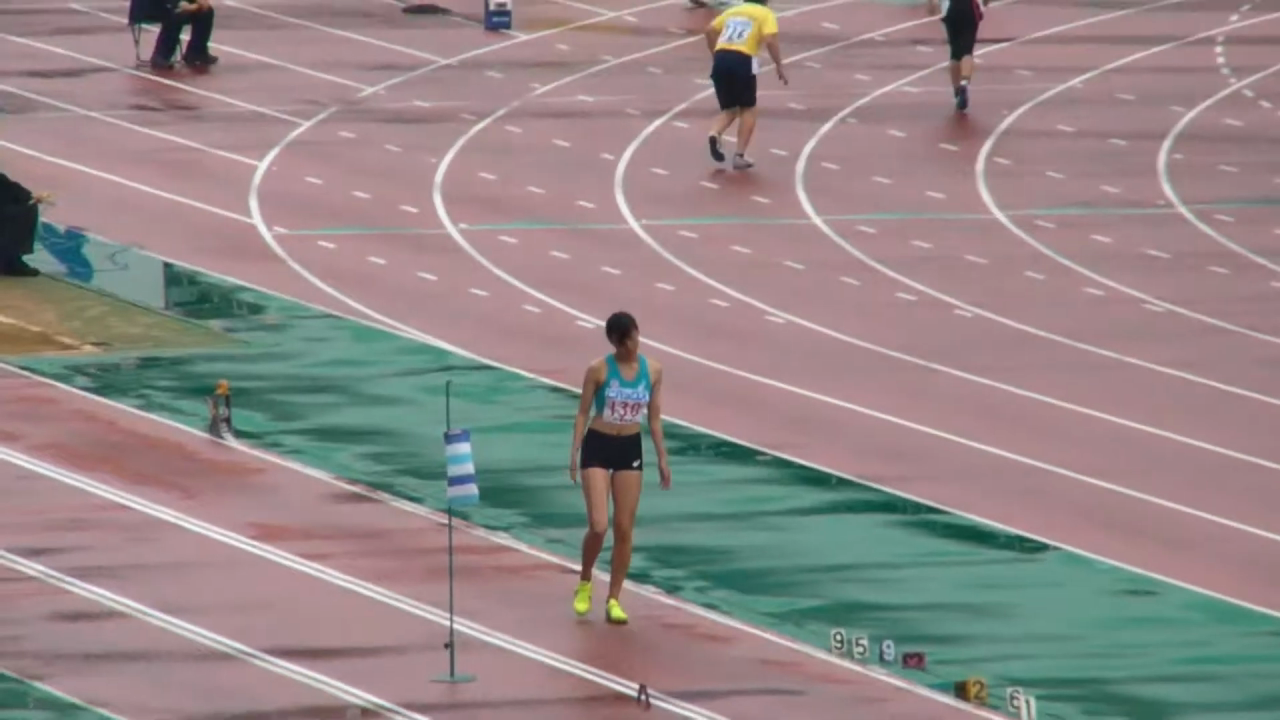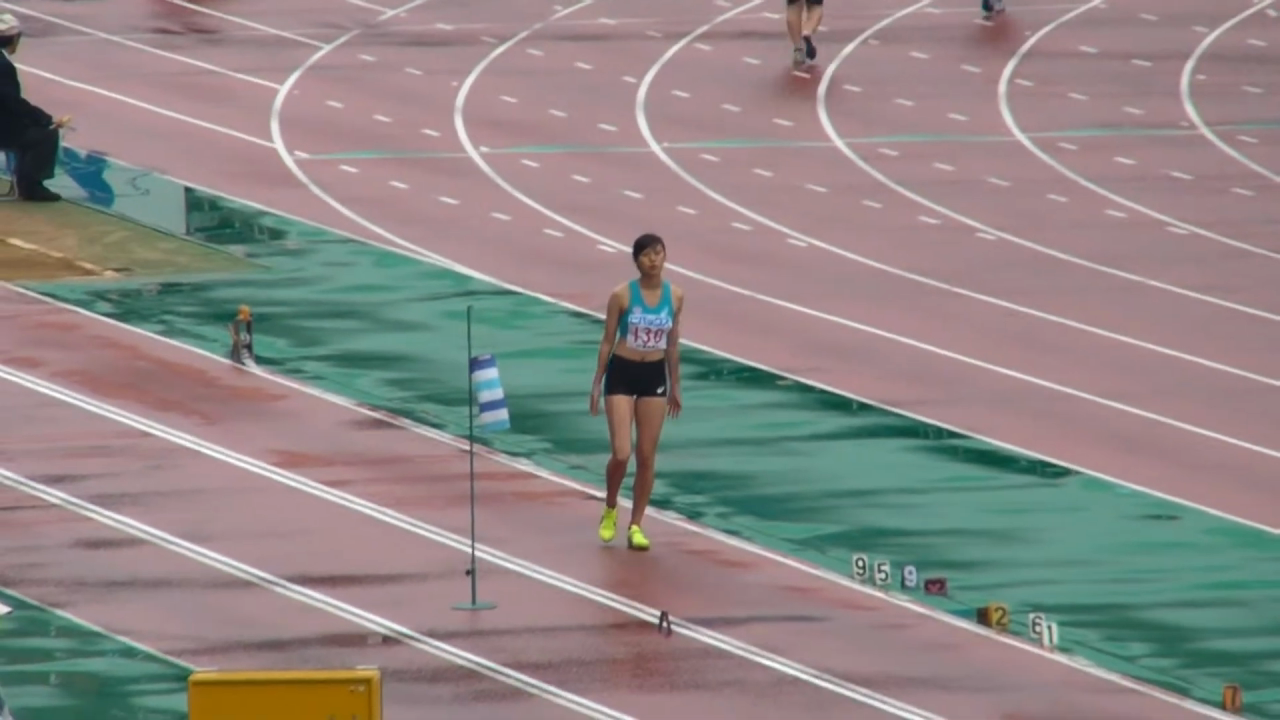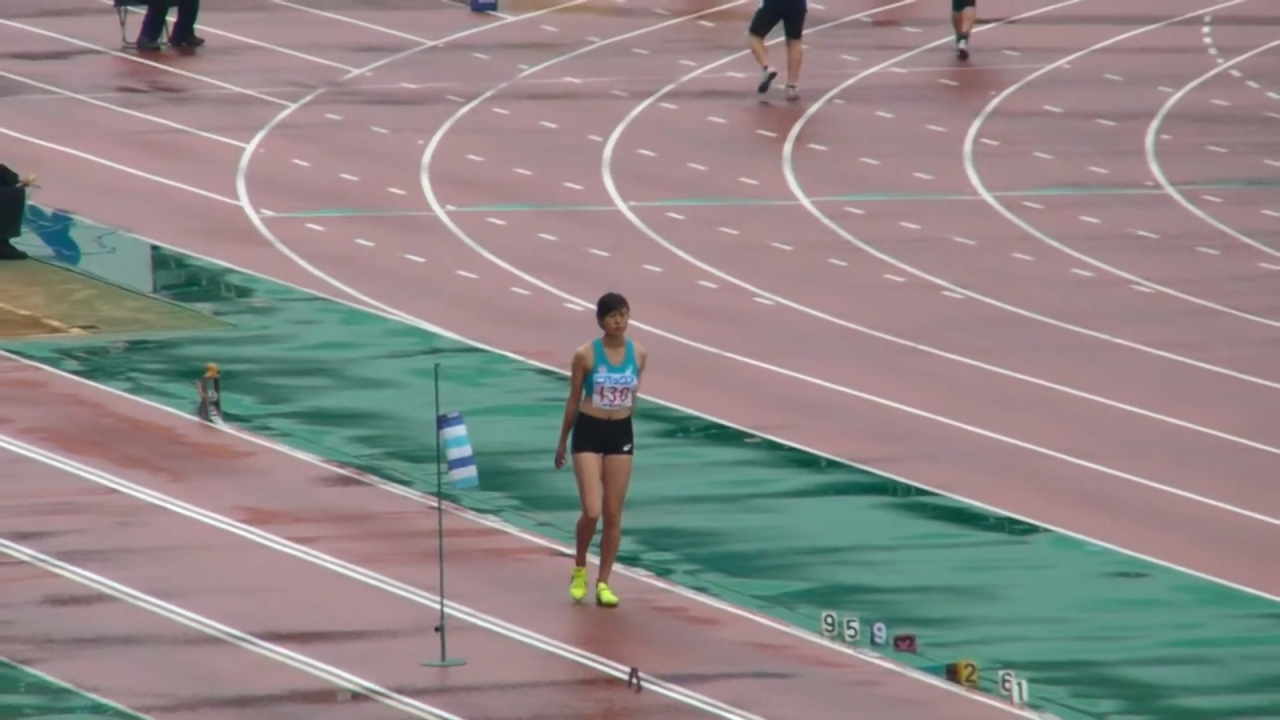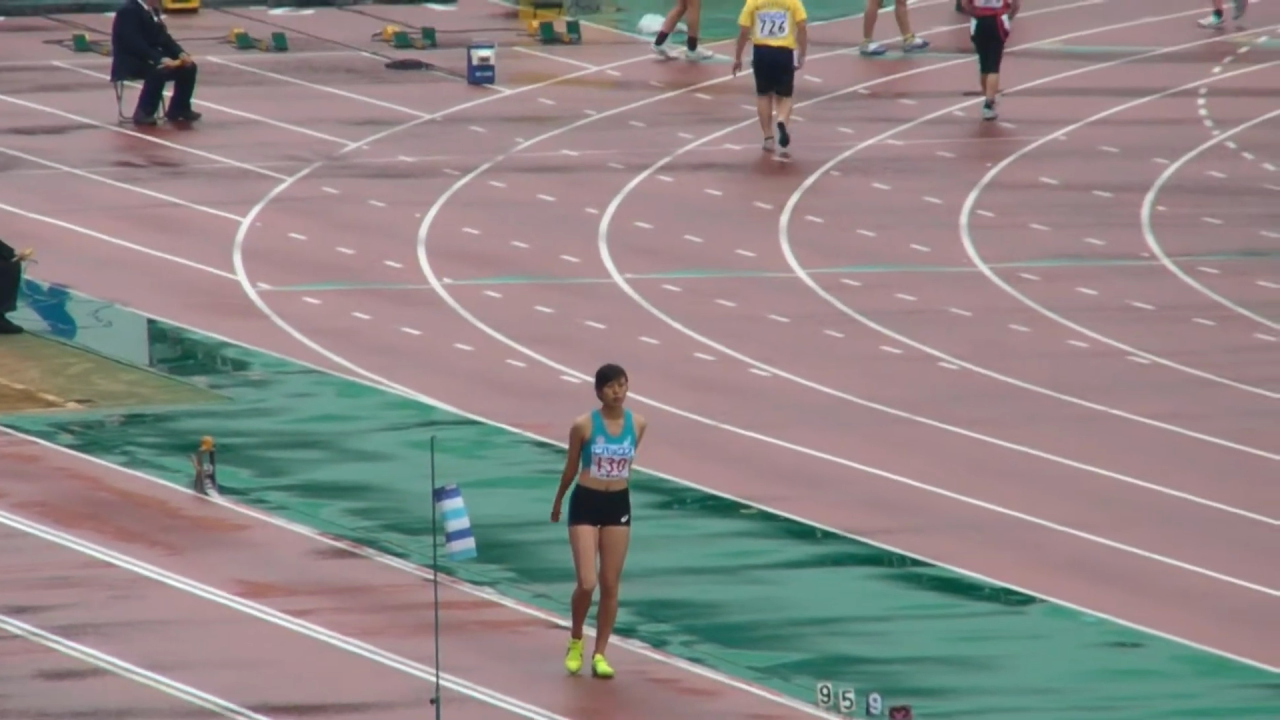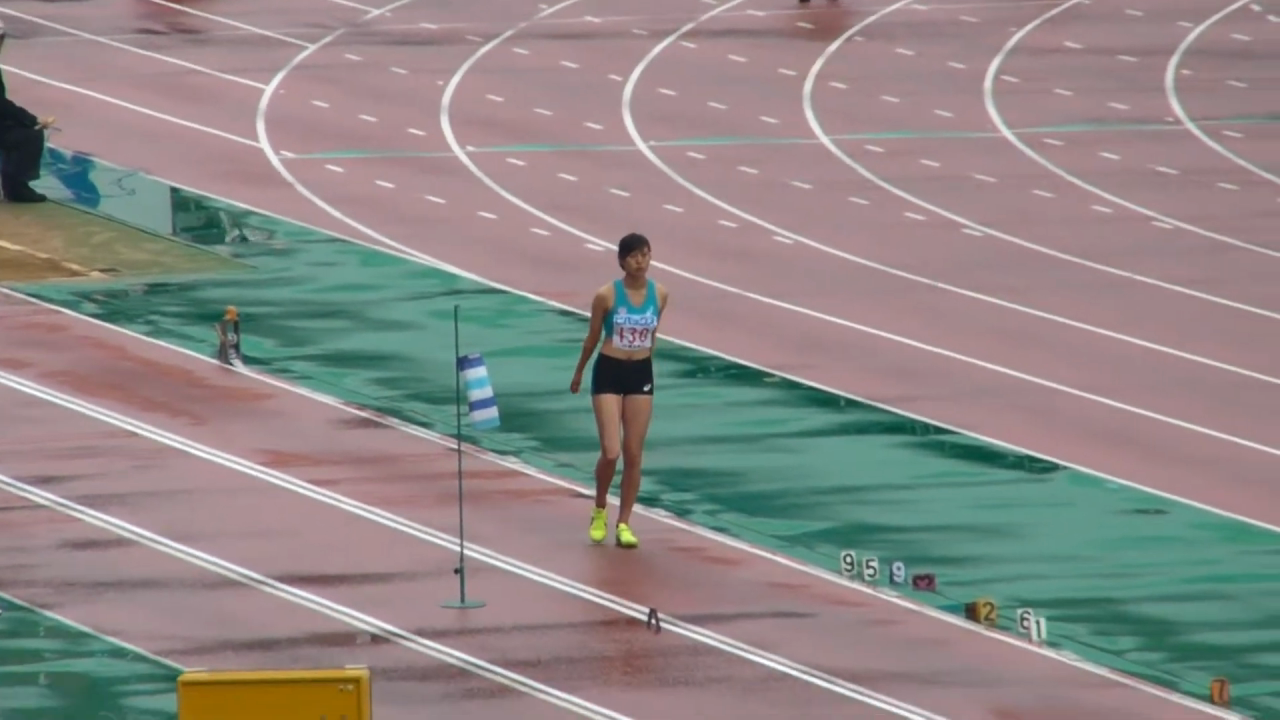
dt=1s
person 1, frame 1
left shoulder: (653, 370)
right shoulder: (598, 369)
left elbow: (654, 419)
right elbow: (583, 413)
left wrist: (663, 459)
right wrist: (574, 453)
left hip: (631, 448)
right hip: (598, 447)
left knee: (625, 529)
right knee: (598, 526)
left ankle: (613, 599)
right ankle: (585, 583)
person 1, frame 2
left shoulder: (675, 296)
right shoulder: (621, 294)
left elbow: (672, 345)
right elbow: (608, 341)
left wrist: (675, 387)
right wrist: (596, 383)
left hip: (654, 375)
right hip: (621, 373)
left knee: (647, 456)
right knee: (621, 453)
left ankle: (635, 525)
right ankle: (610, 510)
person 1, frame 3
left shoulder: (639, 353)
right shoulder: (585, 354)
right elbow: (574, 400)
right wrist: (562, 442)
left hip: (621, 432)
right hip: (588, 431)
left knee: (613, 514)
right knee: (592, 511)
left ankle: (603, 582)
right ankle: (579, 569)
person 1, frame 4
left shoulder: (638, 424)
right shoulder: (583, 425)
right elbow: (571, 467)
right wrist: (558, 500)
left hip: (618, 503)
right hip: (585, 502)
left knee: (611, 585)
right knee: (587, 583)
left ankle: (600, 654)
right ankle: (575, 641)
person 1, frame 5
left shoulder: (660, 294)
right shoulder: (606, 295)
right elbow: (592, 338)
right wrist: (578, 373)
left hip: (641, 373)
right hip: (609, 372)
left knee: (634, 453)
right knee: (611, 452)
left ankle: (624, 523)
right ankle: (599, 510)
